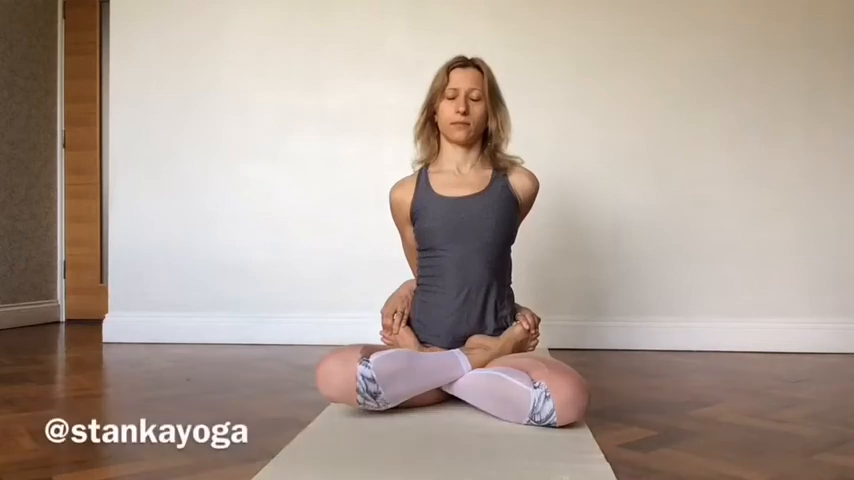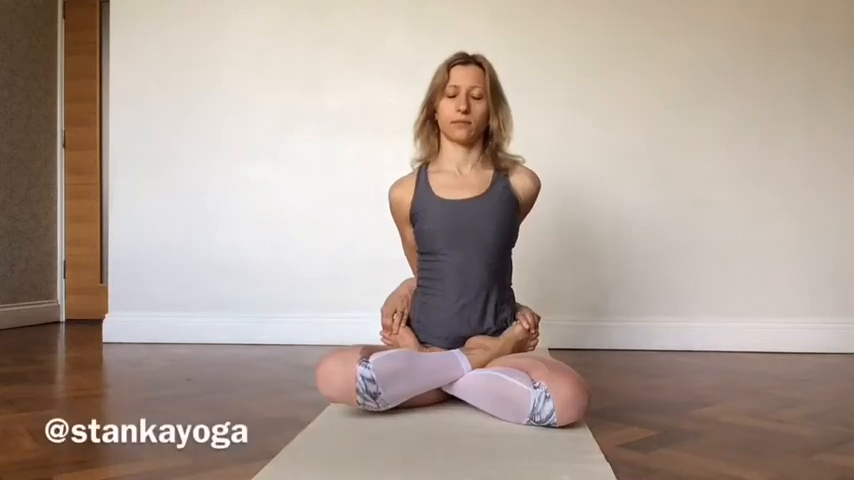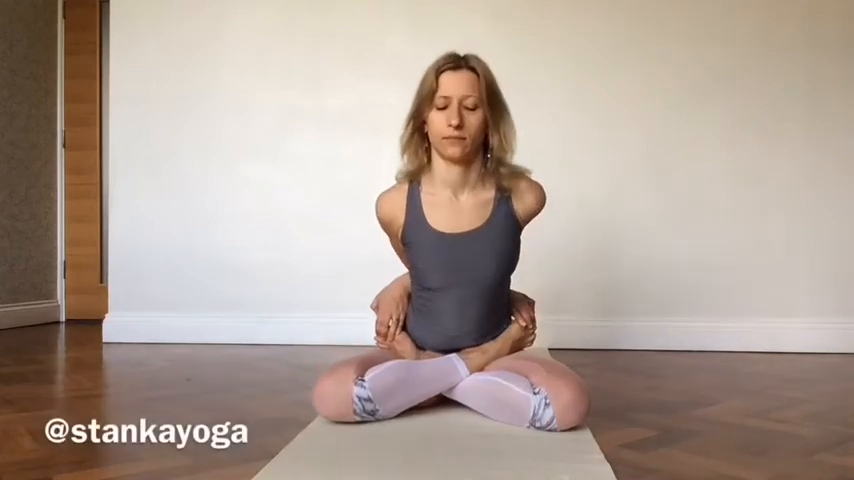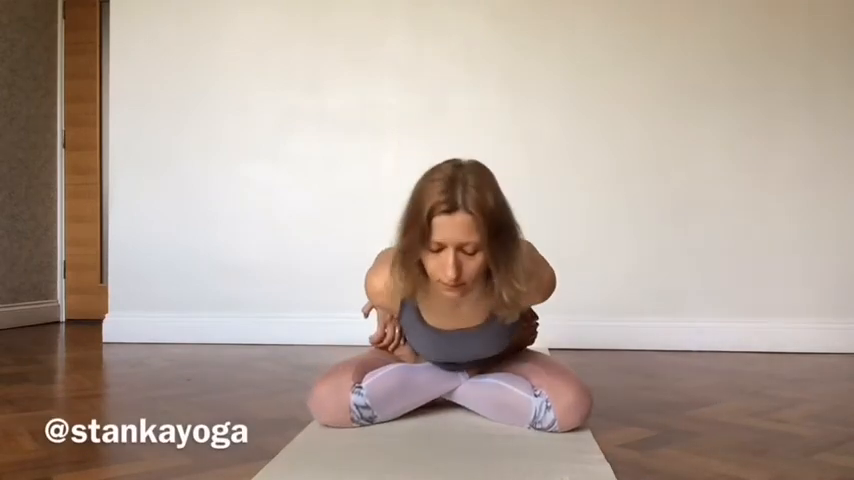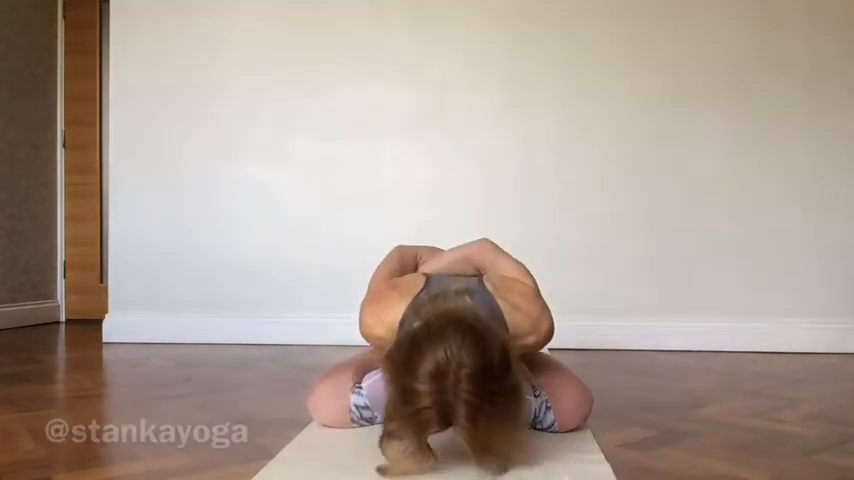
dt=1s
person 1, frame 1
left shoulder: (519, 184)
right shoulder: (406, 193)
left hip: (497, 344)
right hip: (423, 342)
left knee: (570, 398)
right knee: (333, 374)
left ankle: (424, 367)
right ankle: (477, 360)
person 1, frame 2
left shoulder: (520, 183)
right shoulder: (405, 192)
left hip: (497, 344)
right hip: (423, 344)
left knee: (569, 399)
right knee: (333, 375)
left ankle: (425, 375)
right ankle: (476, 362)
person 1, frame 3
left shoulder: (523, 197)
right shoulder: (394, 205)
left hip: (494, 352)
right hip: (416, 351)
left knee: (570, 404)
right knee: (329, 396)
left ankle: (424, 378)
right ankle: (468, 371)
person 1, frame 4
left shoulder: (532, 278)
right shoulder: (385, 282)
left hip: (496, 363)
right hip: (415, 359)
left knee: (572, 406)
right knee: (325, 401)
left ankle: (430, 386)
person 1, frame 5
left shoulder: (530, 322)
right shoulder: (380, 321)
left elbow: (485, 249)
right elbow: (402, 254)
left knee: (574, 407)
right knee: (324, 405)
